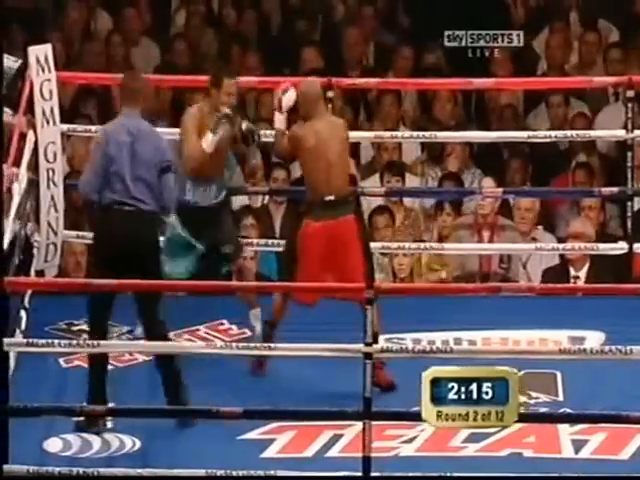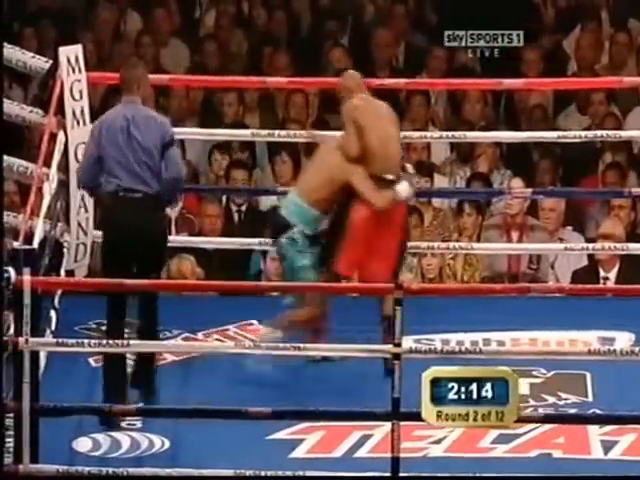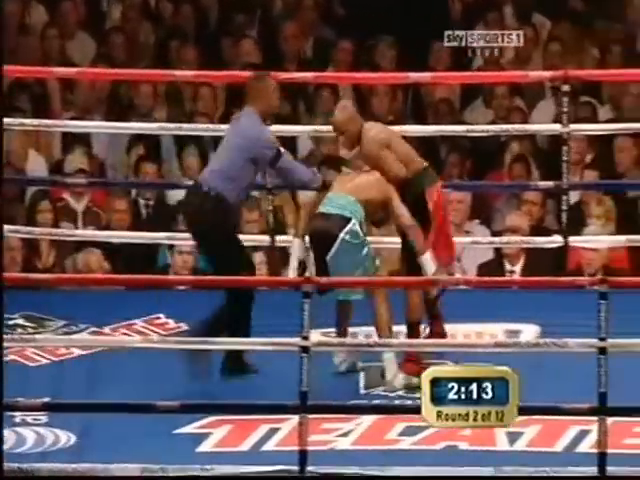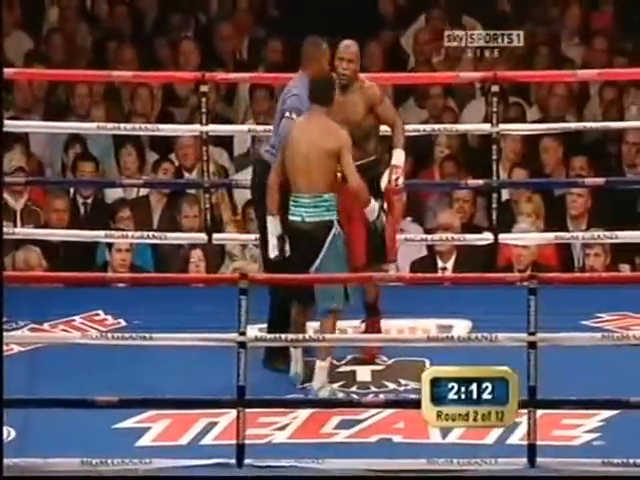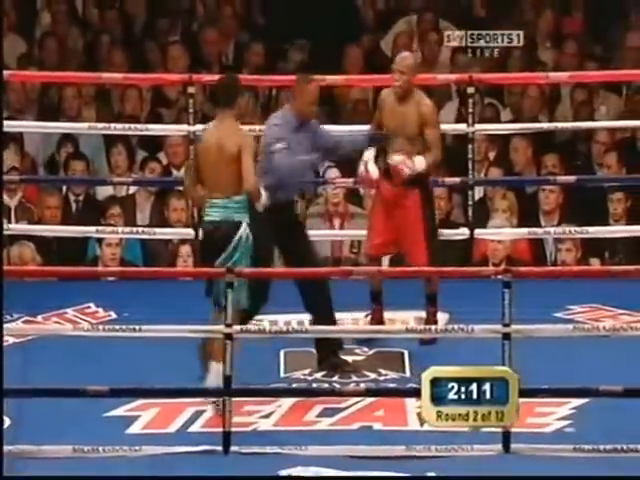
dt=1s
person 1, frame 1
left shoulder: (107, 134)
right shoulder: (157, 139)
left elbow: (88, 191)
right elbow: (170, 198)
left hip: (112, 226)
right hip: (145, 228)
left knee: (100, 319)
right knee: (152, 318)
left ankle: (96, 409)
right ankle: (176, 399)
person 1, frame 2
left shoulder: (103, 125)
right shoulder: (158, 123)
left elbow: (85, 179)
right elbow: (176, 175)
left hip: (117, 214)
right hip: (150, 214)
left knee: (116, 307)
right knee: (148, 300)
left ankle: (115, 398)
right ankle: (145, 381)
person 1, frame 3
left shoulder: (244, 124)
right shoulder: (257, 134)
left elbow: (276, 159)
right elbow: (292, 172)
left wrist: (315, 168)
right wrist: (323, 181)
left hip: (206, 204)
right hip: (210, 210)
left knee: (241, 280)
right knee: (241, 282)
left ankle: (234, 358)
right ankle: (204, 337)
person 1, frame 4
left shoulder: (304, 93)
right shoulder: (297, 96)
right elbow: (284, 140)
right hip: (272, 180)
right knee: (283, 266)
left ankle: (286, 344)
right ankle: (277, 350)
person 1, frame 5
left shoulder: (308, 127)
right shoulder: (276, 127)
left elbow: (334, 144)
right elbow: (283, 168)
left wrist: (366, 140)
right wrist: (317, 159)
left hip: (287, 208)
right hip: (264, 209)
left knee: (312, 276)
right knee: (257, 287)
left ankle: (328, 353)
person 2, frame 1
left shoulder: (299, 133)
right shoulder: (341, 125)
left elbow: (281, 151)
left wrist: (281, 111)
left hip: (315, 217)
right hip: (345, 215)
right knee: (365, 293)
left ankle: (261, 354)
right ankle: (376, 368)
person 2, frame 2
left shoulder: (351, 108)
right shoulder: (386, 108)
left elbow: (353, 151)
right elbow: (389, 148)
left wrist: (339, 144)
left hip: (370, 193)
right hip: (398, 192)
left knee: (336, 266)
right knee: (385, 277)
right ankle: (390, 349)
person 2, frame 3
left shoulder: (371, 141)
right shoulder: (369, 133)
left elbow: (398, 174)
left hip: (421, 192)
right hip: (416, 190)
left knee: (415, 270)
right knee: (419, 267)
left ankle: (414, 353)
right ankle: (436, 327)
person 2, frame 4
left shoulder: (370, 91)
right shoulder: (330, 97)
left elbow: (397, 125)
left wrist: (398, 160)
left hip: (371, 175)
left knee: (371, 256)
right knee: (356, 257)
left ankle: (376, 328)
right ankle: (371, 320)
person 2, frame 5
left shoulder: (425, 107)
right shoulder: (384, 97)
left elbow: (436, 153)
left wrist: (417, 164)
right wrist: (369, 158)
left hip: (414, 184)
right hip: (386, 180)
left knee: (424, 256)
right knee: (374, 251)
left ankle: (432, 314)
right ankle: (376, 314)
person 3, frame 1
left shoulder: (234, 119)
right shoulder: (193, 115)
right elbow: (190, 164)
left wrist: (249, 139)
right wrist: (214, 132)
left hip: (217, 200)
right hip: (187, 202)
left knee: (238, 266)
right knee: (170, 272)
left ankle: (258, 328)
person 3, frame 2
left shoulder: (328, 147)
right shoulder: (354, 168)
right elbow: (379, 203)
right wrist: (404, 188)
left hip: (294, 222)
right hip: (295, 231)
left knee: (327, 279)
right knee: (316, 307)
left ankle: (315, 338)
right ankle: (270, 335)
person 3, frame 3
left shoulder: (342, 177)
right shoulder: (385, 187)
left elbow: (307, 205)
right elbow: (408, 224)
left wrist: (297, 250)
right wrist: (427, 260)
left hip: (319, 226)
right hip: (344, 225)
left knee: (343, 289)
right knee: (379, 291)
left ankle: (342, 356)
right ankle: (392, 370)
person 3, frame 4
left shoulder: (292, 131)
right shoulder: (338, 135)
left elbow: (274, 182)
right elbow: (354, 184)
left wrist: (274, 228)
right wrist: (375, 210)
left hip: (295, 220)
right hip: (324, 222)
left knee: (300, 296)
right knee: (329, 302)
left ankle: (296, 364)
right ankle: (320, 380)
person 3, frame 5
left shoulder: (203, 136)
right shoulder: (241, 137)
left elbow: (192, 183)
right elbow: (250, 184)
right wrist: (261, 197)
left hip: (211, 222)
right hip: (234, 222)
left knee: (221, 301)
right knee: (231, 308)
left ankle: (211, 371)
right ankle: (215, 380)
